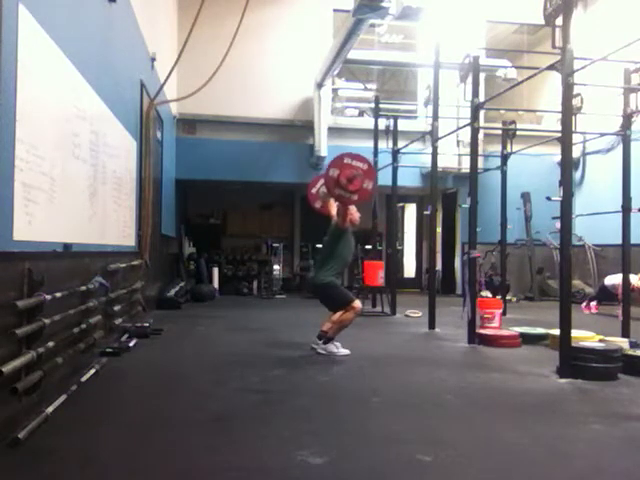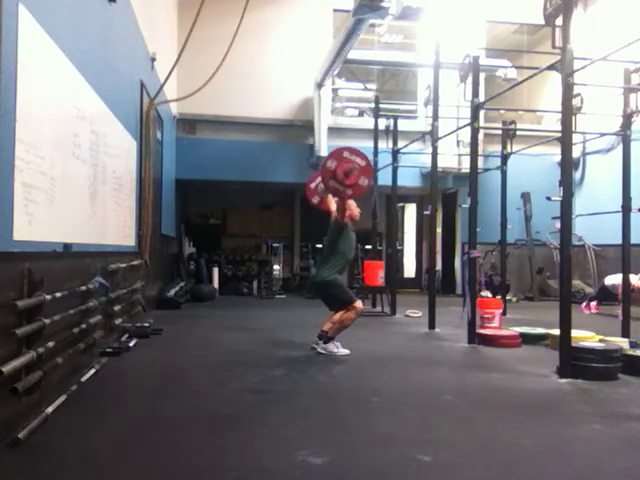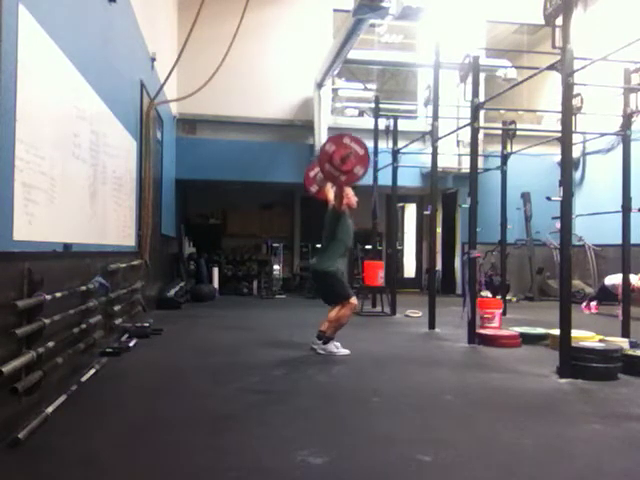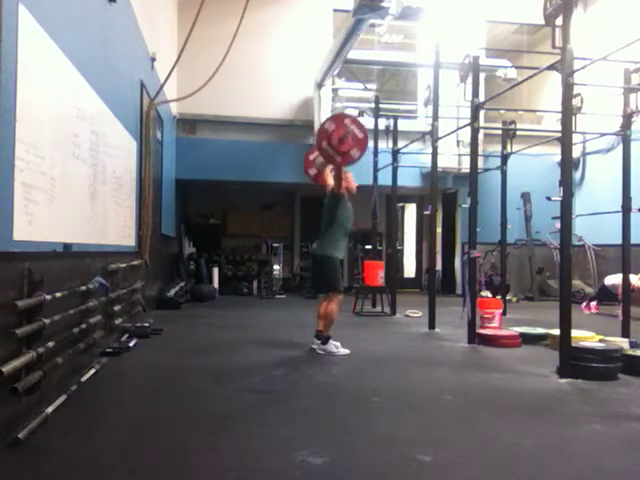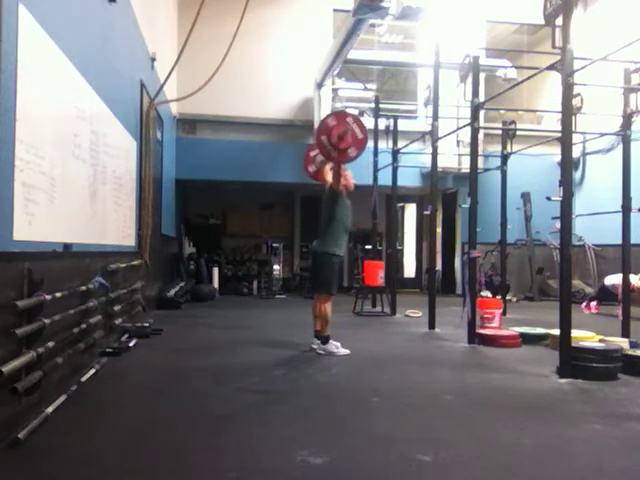
dt=0.2s
person 1, frame 1
left shoulder: (338, 226)
right shoulder: (342, 229)
left elbow: (334, 212)
right elbow: (342, 213)
left wrist: (331, 196)
left hip: (324, 280)
right hip: (324, 282)
left knee: (345, 308)
right knee: (355, 307)
left ankle: (321, 338)
right ankle: (326, 342)
person 1, frame 2
left shoulder: (340, 224)
right shoulder: (342, 225)
left elbow: (333, 208)
right elbow: (341, 208)
left wrist: (329, 193)
left hip: (325, 278)
right hip: (326, 279)
left knee: (346, 308)
right knee: (356, 307)
left ankle: (322, 338)
right ankle: (326, 342)
person 1, frame 3
left shoulder: (339, 214)
right shoulder: (339, 213)
left elbow: (331, 196)
right elbow: (337, 197)
left wrist: (329, 182)
left hip: (325, 268)
right hip: (326, 269)
left knee: (342, 304)
right knee: (351, 303)
left ankle: (320, 338)
right ankle: (325, 342)
person 1, frame 4
left shoulder: (336, 196)
right shoulder: (338, 196)
left elbow: (330, 181)
right elbow: (337, 181)
left wrist: (328, 168)
left hip: (325, 254)
right hip: (327, 255)
left knee: (329, 297)
right knee: (334, 297)
left ankle: (319, 338)
right ankle: (324, 342)
person 1, frame 5
left shoulder: (335, 194)
right shoulder: (336, 194)
left elbow: (328, 178)
right elbow: (334, 178)
left wrist: (328, 165)
left hip: (326, 252)
right hip: (328, 252)
left knee: (320, 297)
right knee: (325, 297)
left ankle: (318, 338)
right ankle: (324, 342)
